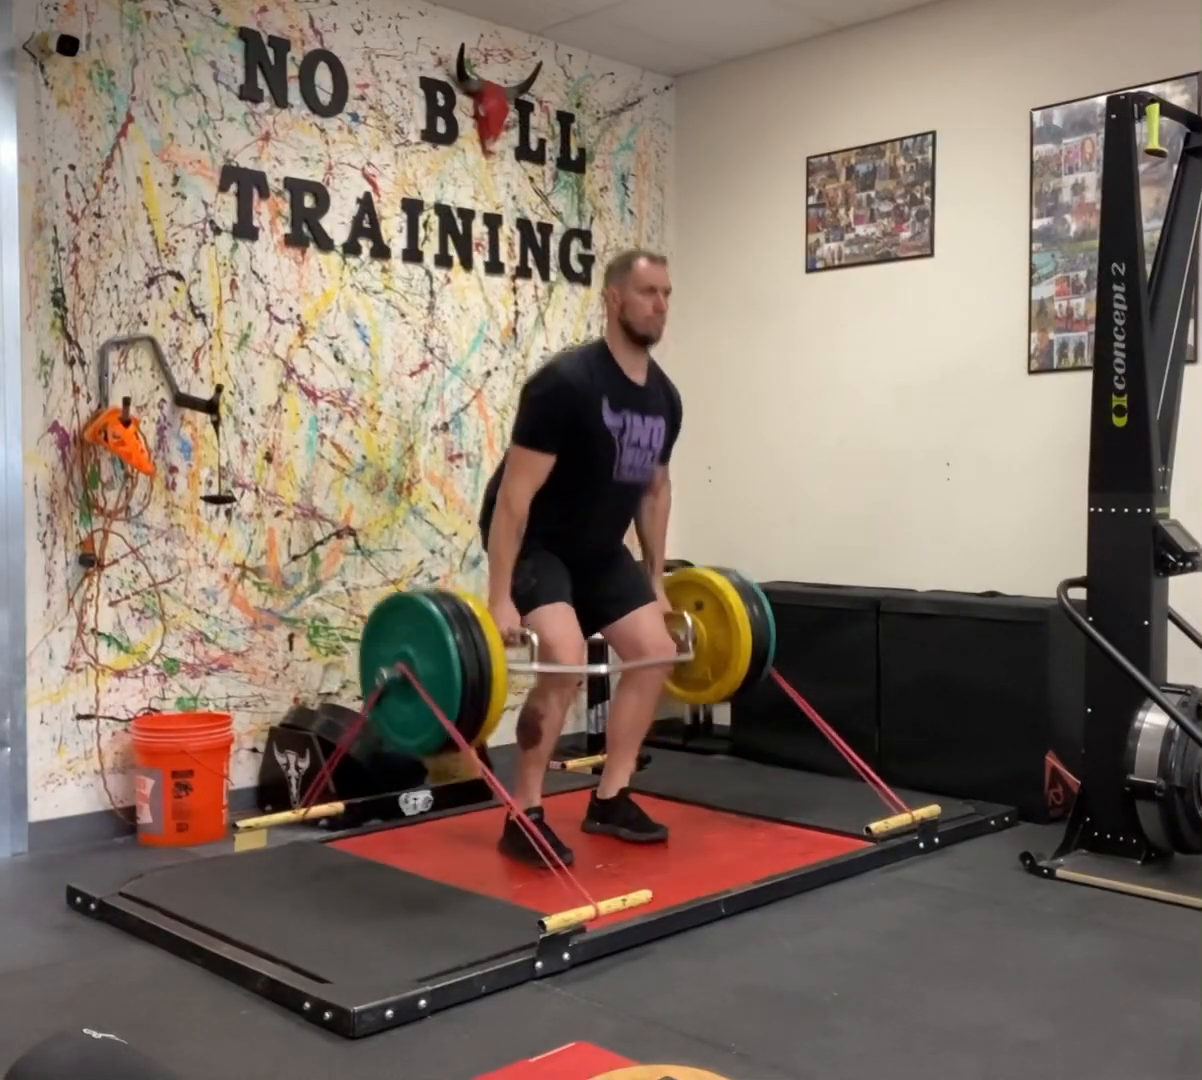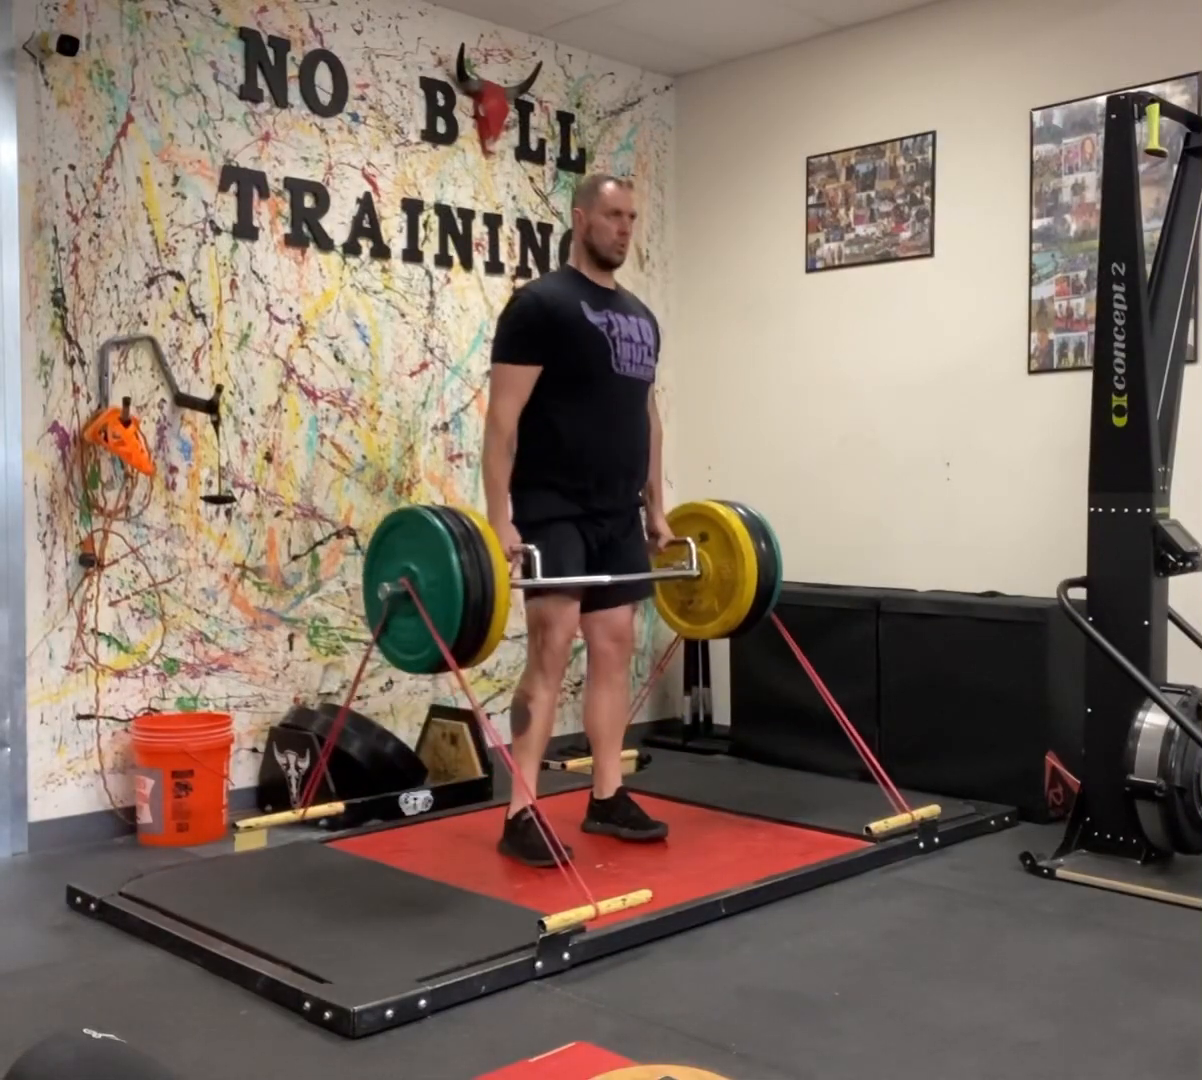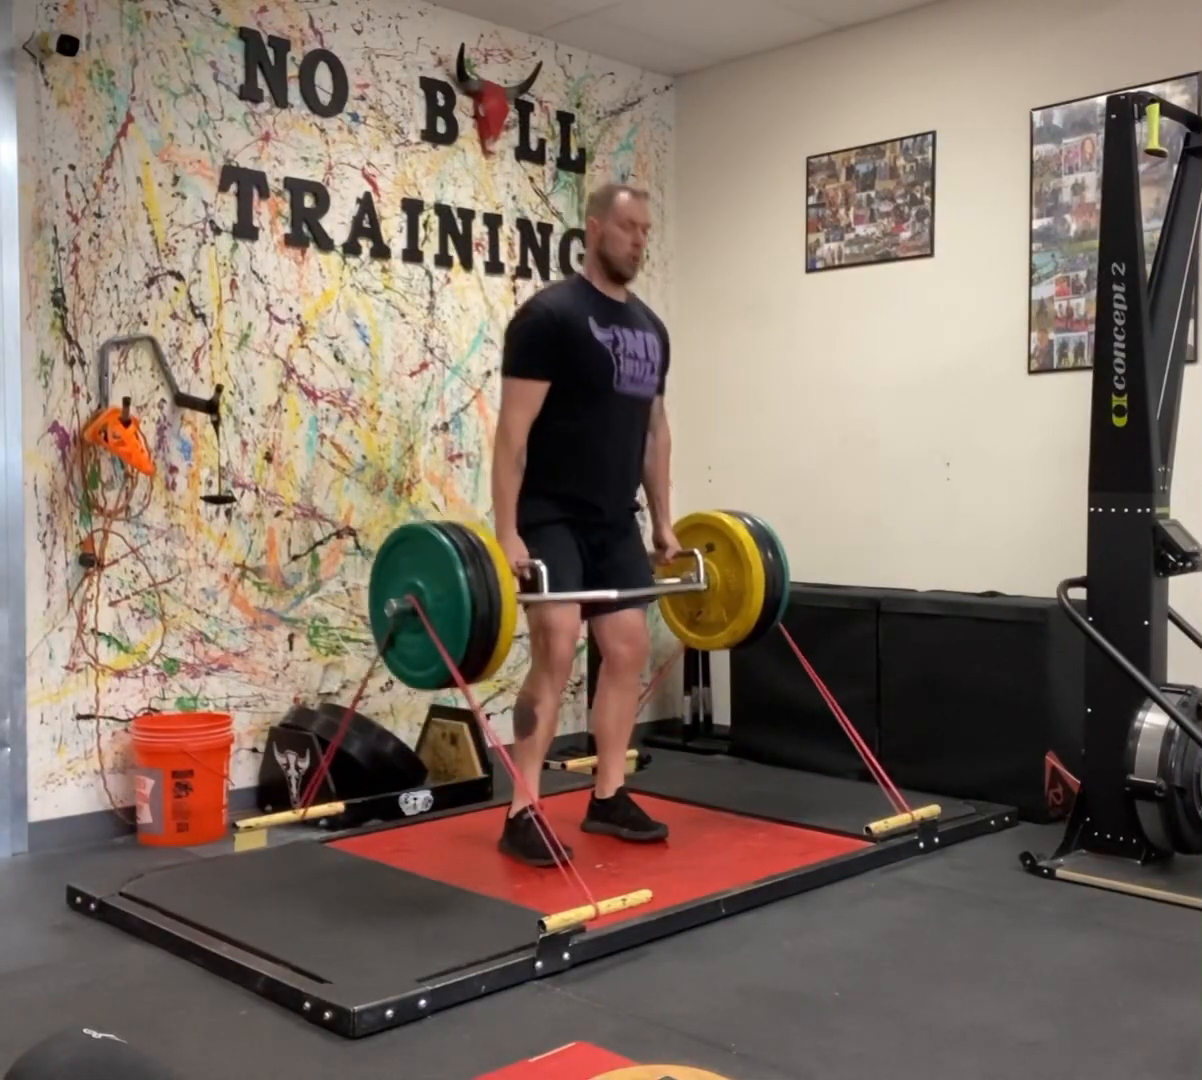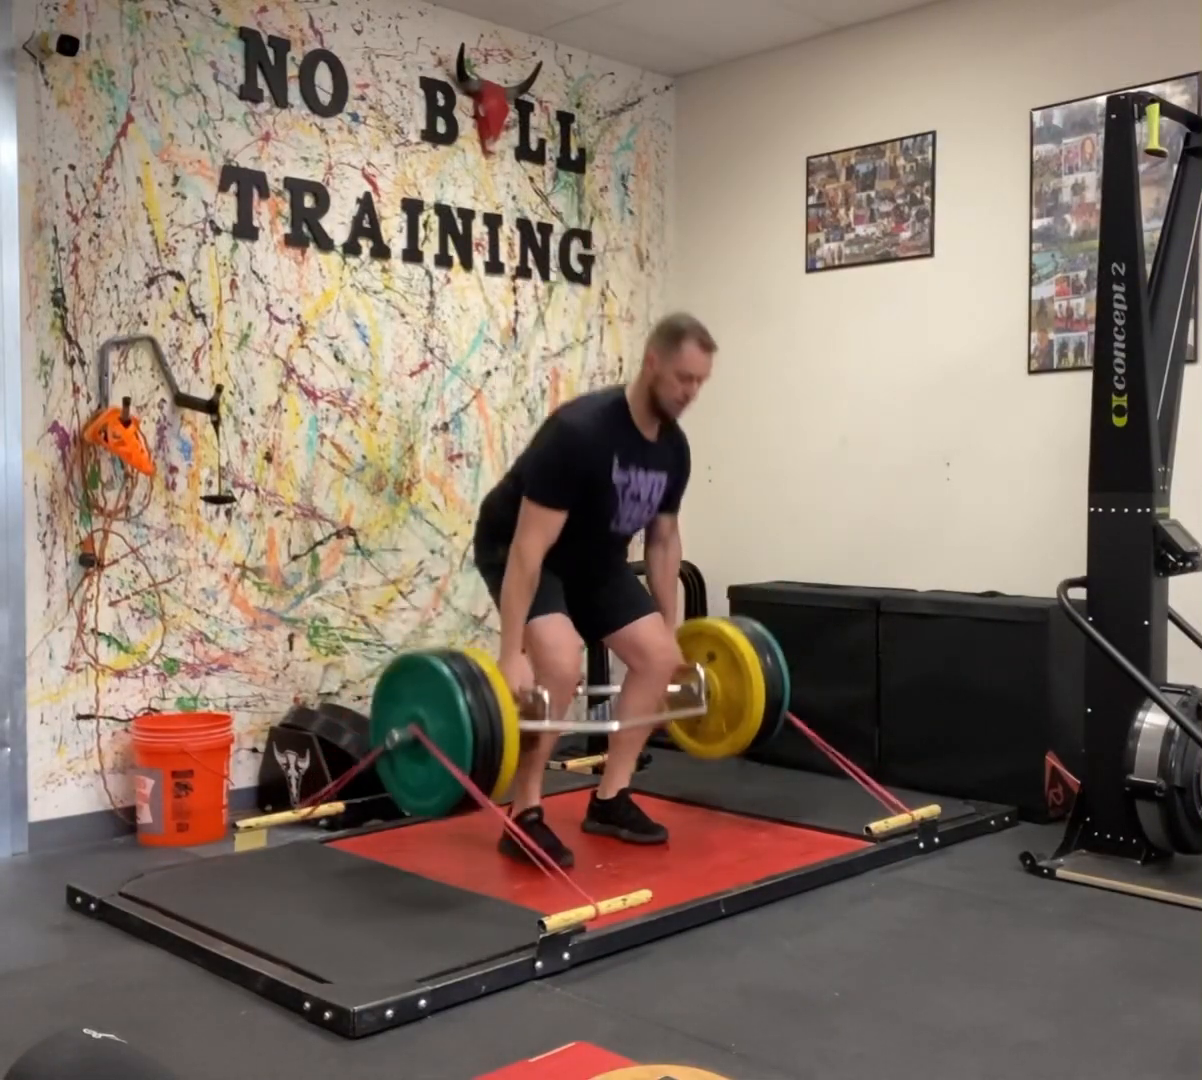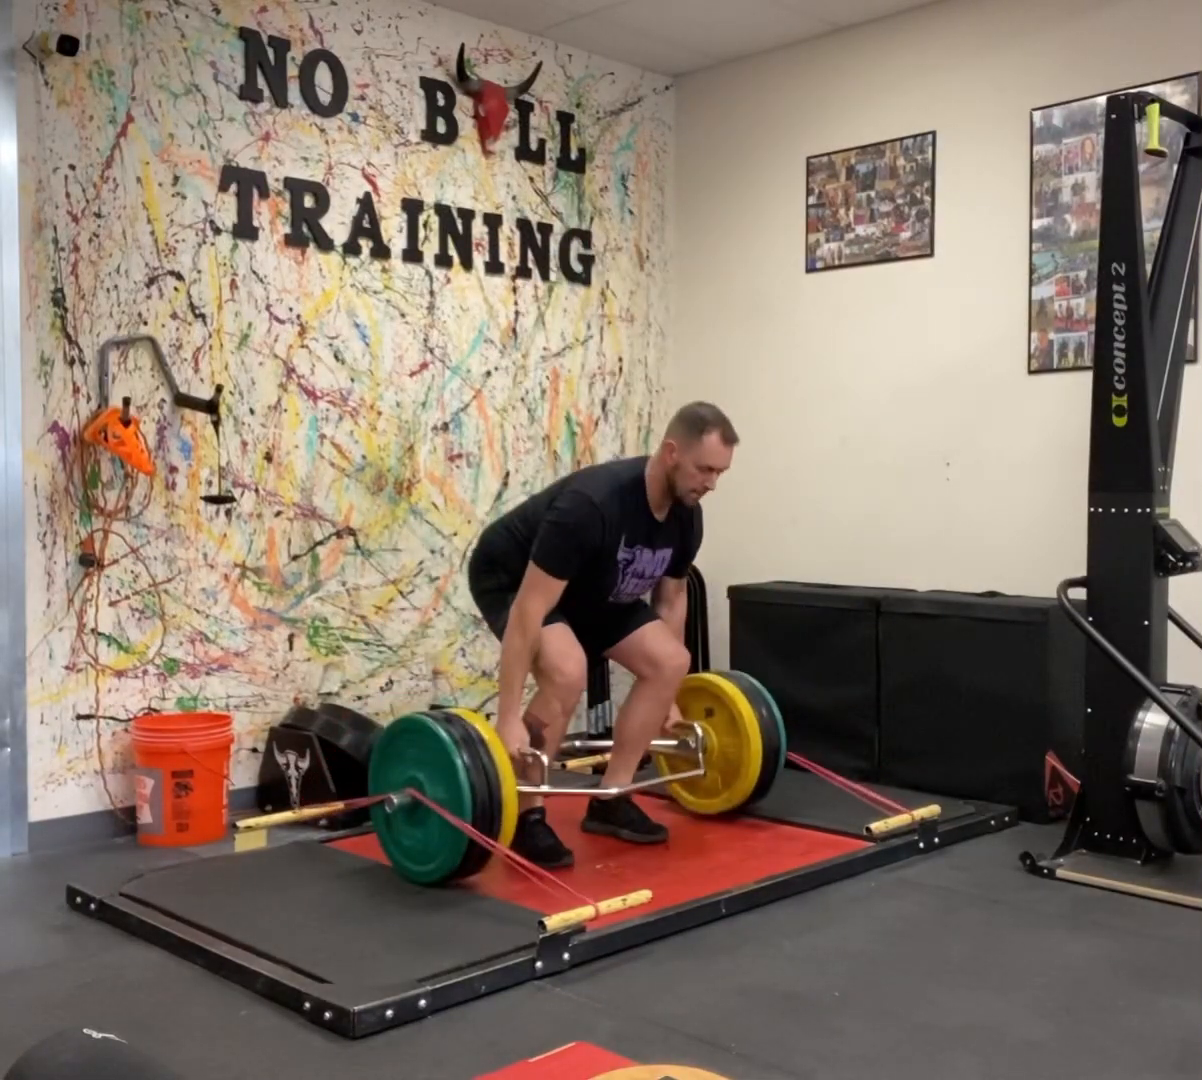
dt=0.3s
person 1, frame 1
left shoulder: (664, 397)
right shoulder: (567, 382)
left elbow: (654, 490)
right elbow: (514, 495)
left wrist: (657, 584)
right wrist: (500, 600)
left hip: (598, 546)
right hip: (533, 542)
left knee: (656, 651)
right knee: (564, 660)
left ankle: (609, 799)
right ankle: (523, 815)
person 1, frame 2
left shoulder: (639, 315)
right shoulder: (541, 303)
right elbow: (503, 415)
left wrist: (655, 507)
right wrist: (499, 518)
left hip: (618, 512)
right hip: (553, 511)
left knee: (613, 653)
right knee: (551, 654)
left ankle: (607, 799)
right ankle: (521, 814)
person 1, frame 3
left shoulder: (650, 327)
right shoulder: (550, 314)
left elbow: (655, 428)
right elbow: (512, 429)
left wrist: (663, 521)
right wrist: (508, 533)
left hip: (614, 521)
right hip: (550, 517)
left knee: (627, 652)
right knee: (556, 652)
left ankle: (608, 797)
right ankle: (521, 814)
person 1, frame 4
left shoulder: (674, 447)
right shoulder: (581, 433)
left elbow: (664, 541)
right elbow: (528, 547)
left wrist: (671, 634)
right wrist: (511, 657)
left hip: (593, 558)
right hip: (518, 547)
left knee: (657, 657)
right knee: (562, 665)
left ankle: (610, 799)
right ankle: (524, 815)
person 1, frame 5
left shoulder: (685, 519)
right shoulder: (592, 505)
left elbow: (670, 600)
right elbow: (529, 611)
left wrist: (671, 700)
right wrist: (509, 718)
right hip: (509, 577)
left knee: (670, 662)
right knee: (567, 671)
left ankle: (610, 800)
right ankle: (526, 816)
